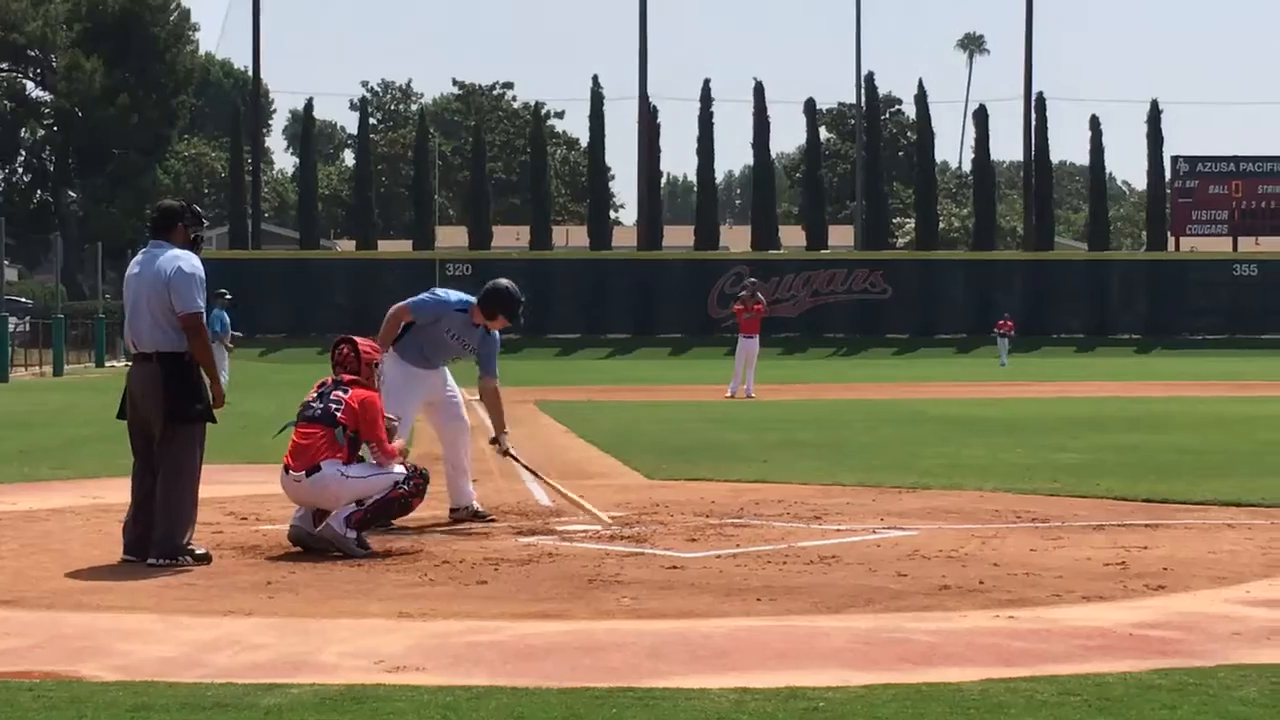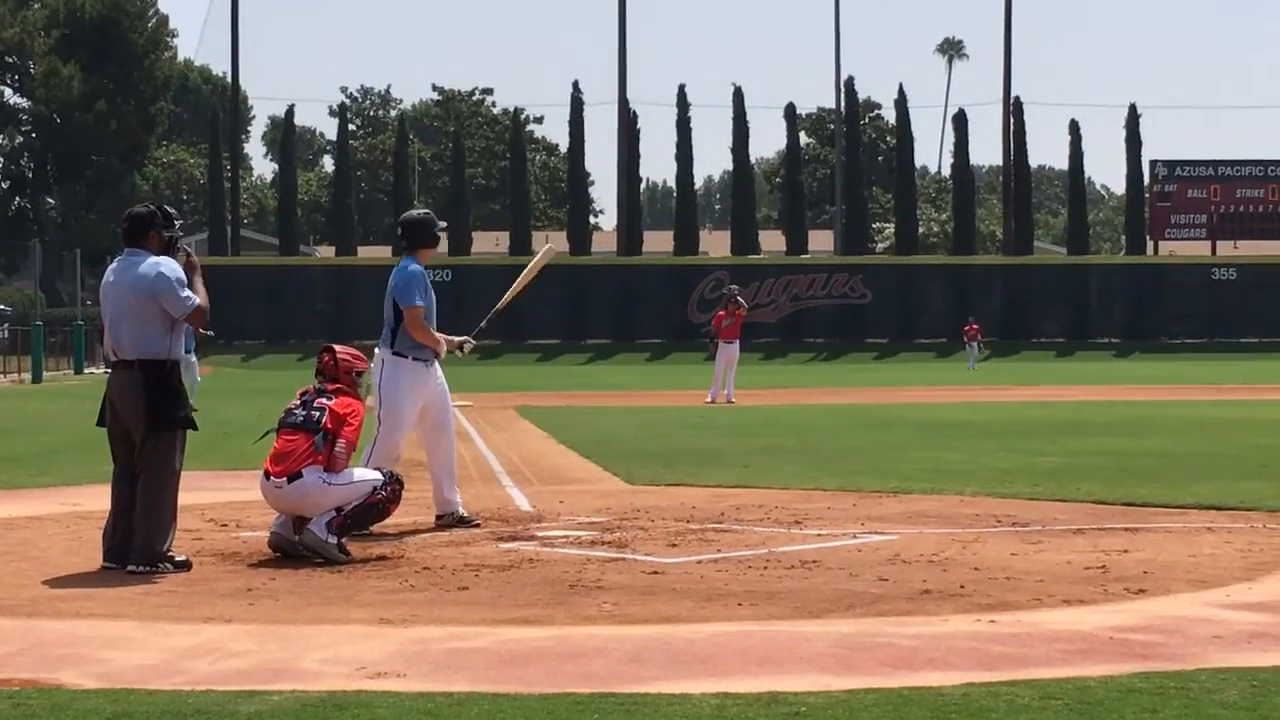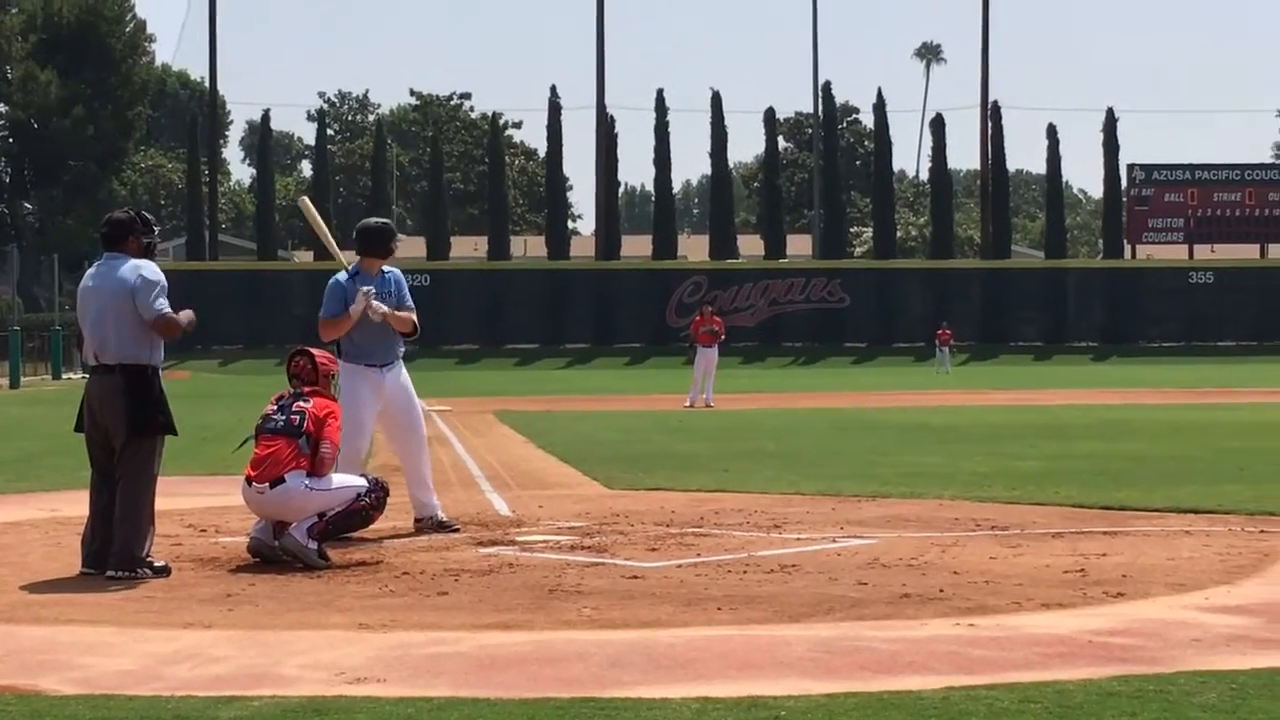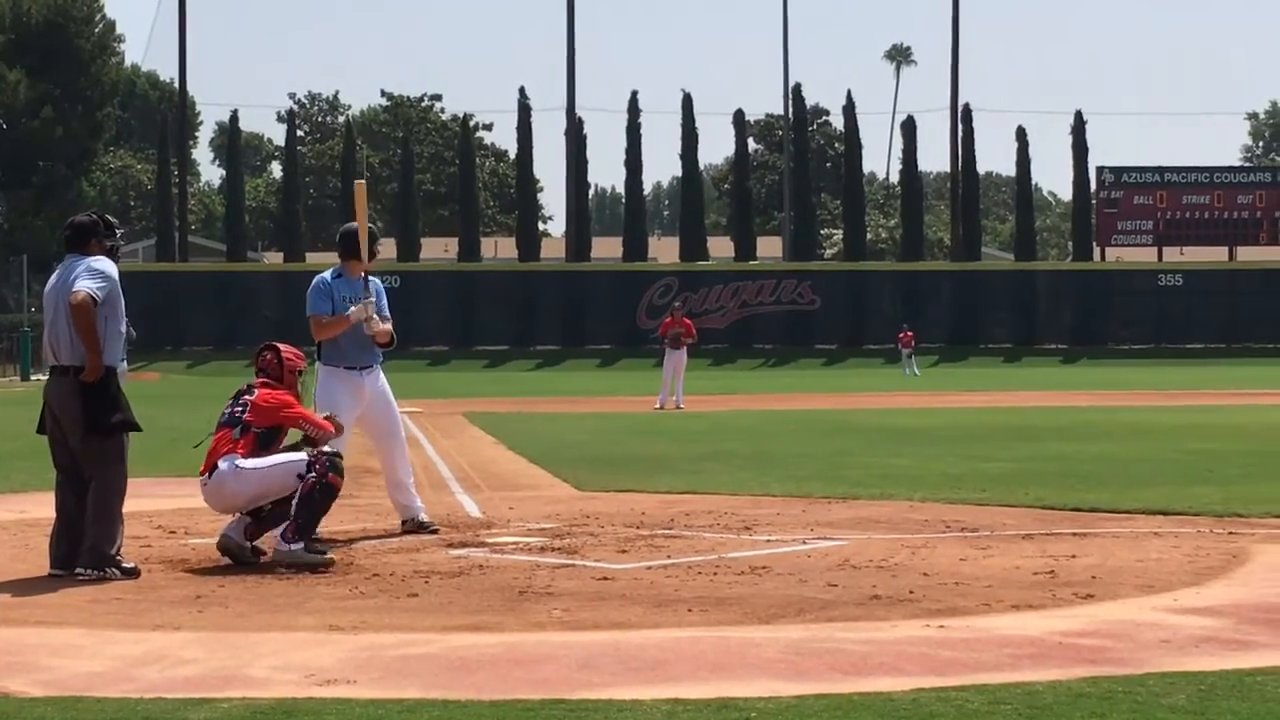
dt=1s
person 1, frame 1
left shoulder: (135, 265)
right shoulder: (184, 262)
left elbow: (140, 320)
right elbow: (194, 327)
right wrist: (214, 380)
left hip: (140, 371)
right hip: (174, 372)
left knee: (146, 461)
right knee: (179, 463)
left ankle: (138, 542)
right ankle: (171, 547)
person 1, frame 2
left shoulder: (112, 273)
right shoulder: (162, 268)
left elbow: (126, 321)
right elbow: (199, 316)
right wrist: (194, 274)
left hip: (119, 378)
right hip: (155, 380)
left knee: (126, 468)
right knee: (159, 469)
left ankle: (118, 549)
right ankle: (150, 553)
person 1, frame 3
left shoulder: (89, 278)
right shoulder: (143, 271)
left elbow: (89, 328)
right elbow: (164, 324)
right wrist: (187, 318)
left hip: (97, 382)
right hip: (134, 384)
left knee: (104, 474)
right knee: (136, 475)
left ankle: (96, 555)
right ankle: (129, 559)
person 1, frame 4
left shoulder: (56, 278)
right shoulder: (99, 267)
left elbow: (64, 319)
right elbow: (80, 302)
right wrist: (95, 356)
left hip: (58, 383)
right hip: (90, 384)
left knee: (71, 475)
right knee: (107, 473)
left ankle: (65, 556)
right ankle: (99, 558)
person 2, frame 1
left shoulder: (489, 338)
right shoulder: (445, 303)
left elbow: (489, 386)
right elbow: (397, 313)
left wrist: (501, 433)
right wrist: (381, 354)
left hip: (435, 372)
right hip: (401, 367)
left knee: (457, 430)
left ankle: (463, 504)
person 2, frame 2
left shoulder: (415, 271)
right shoulder: (411, 272)
right elbow: (415, 326)
left wrist: (450, 340)
right wrist: (440, 343)
left hip: (427, 367)
right hip: (399, 368)
left knee: (442, 435)
right knee: (389, 440)
left ankle: (449, 508)
person 2, frame 3
left shoulder: (395, 277)
right shoulder: (341, 283)
left elbow: (412, 326)
right elbow: (326, 333)
left wrist: (386, 312)
right wrist: (355, 311)
left hip: (394, 372)
right hip: (357, 376)
left knee: (414, 440)
right knee: (353, 448)
left ankle: (427, 511)
person 2, frame 4
left shoulder: (374, 285)
right shoulder: (324, 284)
left elbow: (388, 337)
right elbow: (319, 332)
left wrist: (376, 326)
right wrist: (352, 314)
left hip: (373, 377)
right hip: (336, 378)
left knee: (394, 444)
left ankle: (412, 513)
person 3, frame 1
left shoulder: (322, 387)
right shoulder: (366, 396)
right elbow: (384, 457)
left wrist: (379, 427)
right wrist: (398, 448)
left hip: (290, 482)
right hip: (322, 482)
left knee: (352, 464)
right knee: (414, 480)
left ankle: (304, 523)
right ankle: (345, 525)
person 3, frame 2
left shoulder: (303, 397)
right shoulder: (351, 404)
left elbow: (296, 445)
right elbow: (339, 460)
right wrist: (333, 487)
left hip: (270, 487)
right hip: (303, 487)
right knee: (390, 485)
left ankle: (284, 529)
right ankle: (324, 530)
person 3, frame 3
left shoulder: (276, 403)
right shoulder: (326, 405)
left elbow: (274, 453)
right elbow: (326, 458)
right wrist: (315, 482)
left hip: (251, 494)
right hip: (286, 493)
right knee: (375, 492)
left ankle: (264, 534)
right ankle: (306, 535)
person 3, frame 4
left shoulder: (246, 397)
right shoulder: (276, 398)
right elbow: (325, 434)
left wrist: (303, 444)
right wrist: (327, 422)
left hip: (213, 486)
right hip: (231, 477)
left knee: (295, 487)
right knee: (327, 465)
left ankle: (238, 534)
right ankle: (292, 544)
